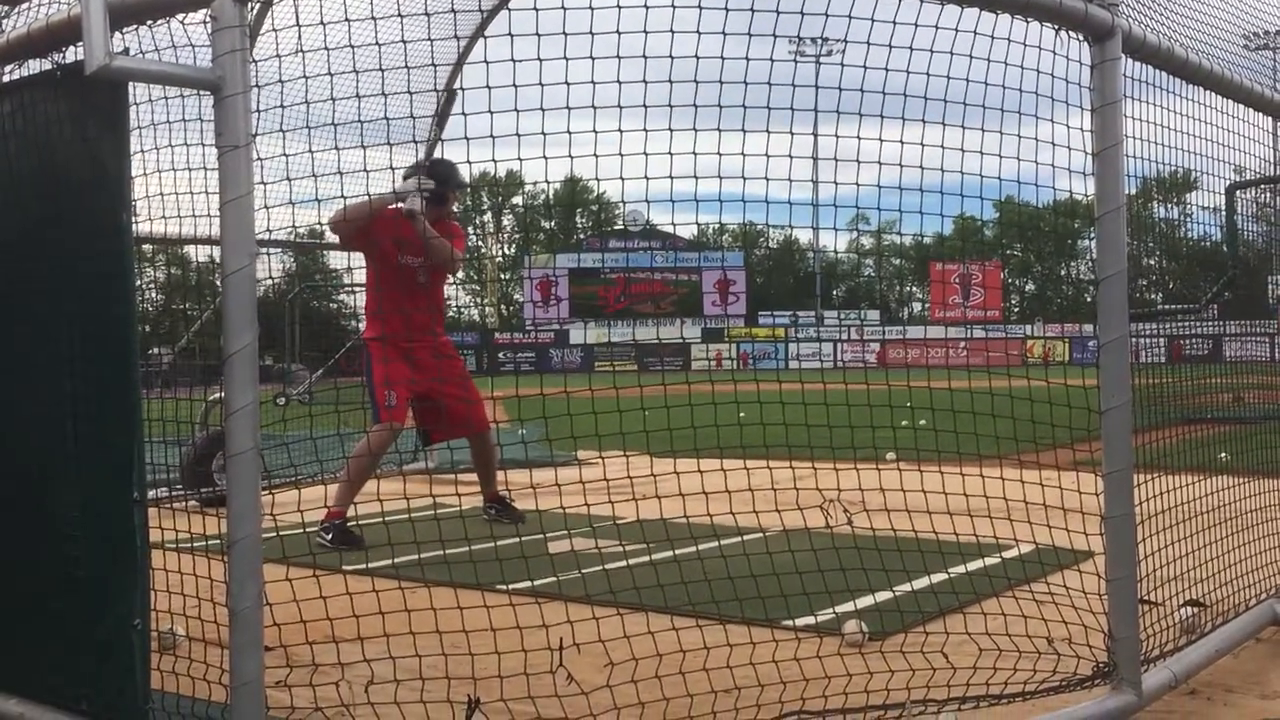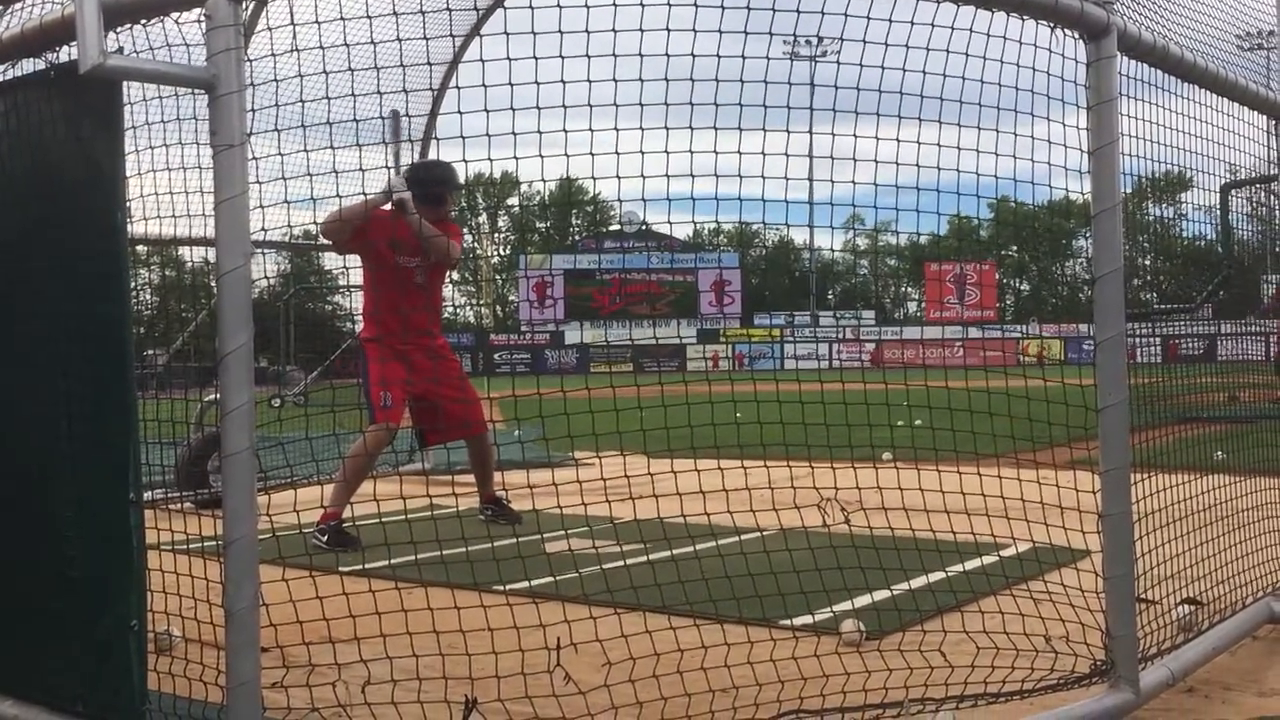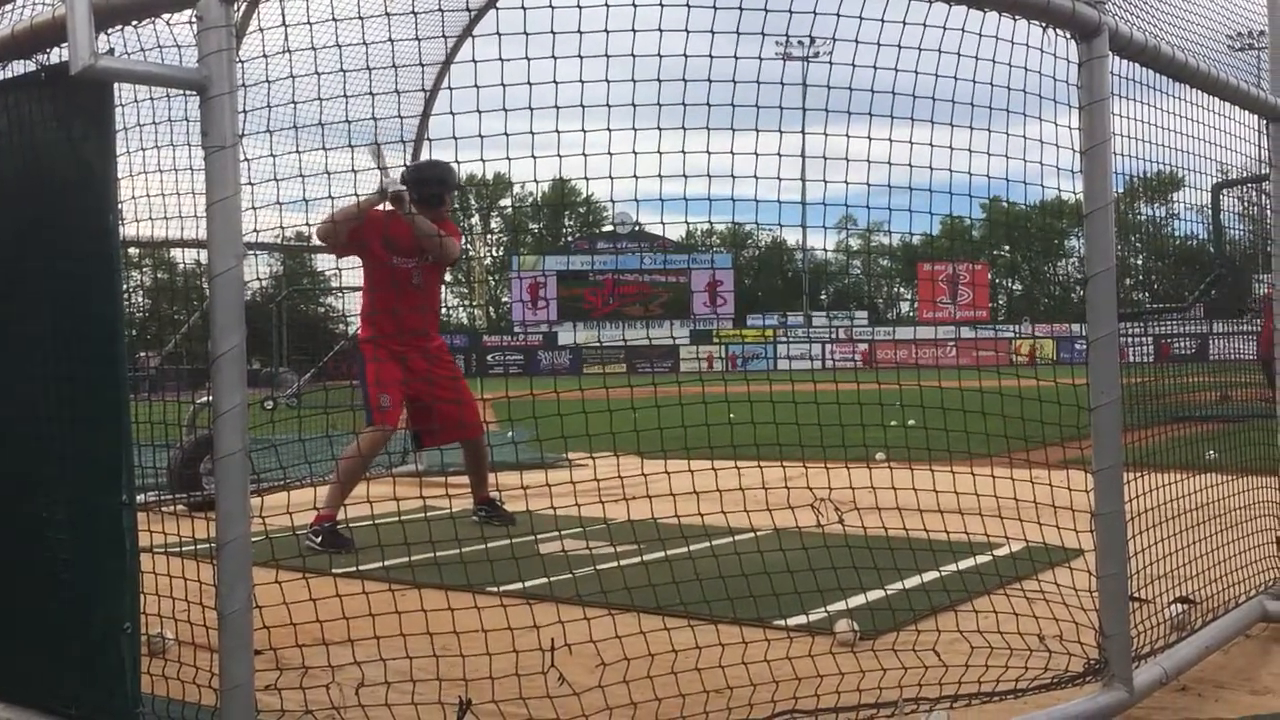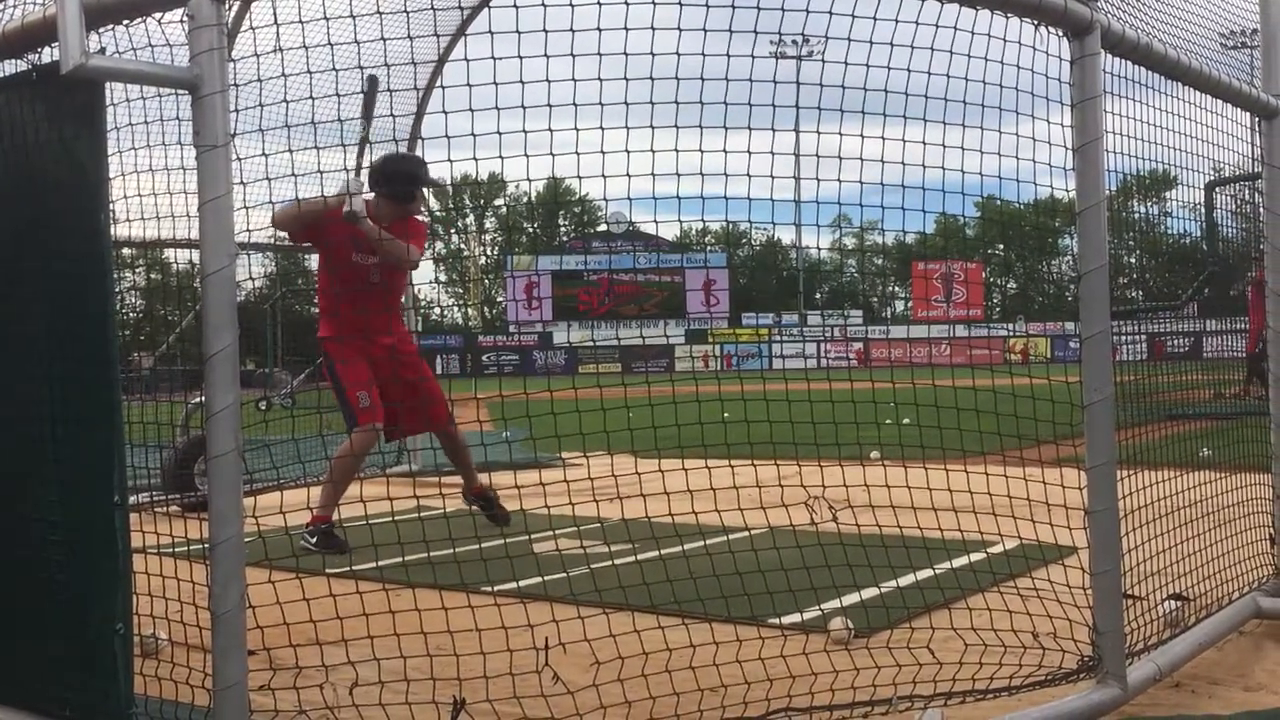
dt=0.4s
person 1, frame 1
left shoulder: (450, 231)
right shoulder: (383, 222)
left elbow: (452, 263)
right elbow: (337, 223)
left wrist: (418, 220)
right wrist: (394, 196)
left hip: (433, 344)
right hip: (387, 343)
left knee: (478, 422)
right knee: (388, 426)
left ankle: (492, 499)
right ankle: (333, 519)
person 1, frame 2
left shoulder: (447, 230)
right shoulder: (378, 223)
left elbow: (449, 255)
right elbow: (328, 229)
left wrist: (410, 213)
right wrist: (383, 198)
left hip: (430, 345)
right hip: (384, 345)
left knee: (475, 424)
right knee: (383, 427)
left ankle: (489, 500)
right ankle: (328, 521)
person 1, frame 3
left shoulder: (444, 228)
right shoulder: (377, 224)
left elbow: (449, 252)
right elbow: (325, 233)
left wrist: (407, 210)
right wrist: (377, 198)
left hip: (429, 347)
right hip: (382, 345)
left knee: (472, 427)
right knee: (380, 429)
left ankle: (483, 502)
right ankle: (322, 522)
person 1, frame 4
left shoulder: (413, 227)
right shoulder: (334, 218)
left elbow: (407, 260)
right elbow: (280, 219)
left wrist: (363, 224)
right wrist: (339, 201)
left hip: (392, 339)
right hip: (344, 340)
left knee: (441, 416)
right knee: (367, 430)
left ankle: (474, 490)
right ankle: (317, 523)
